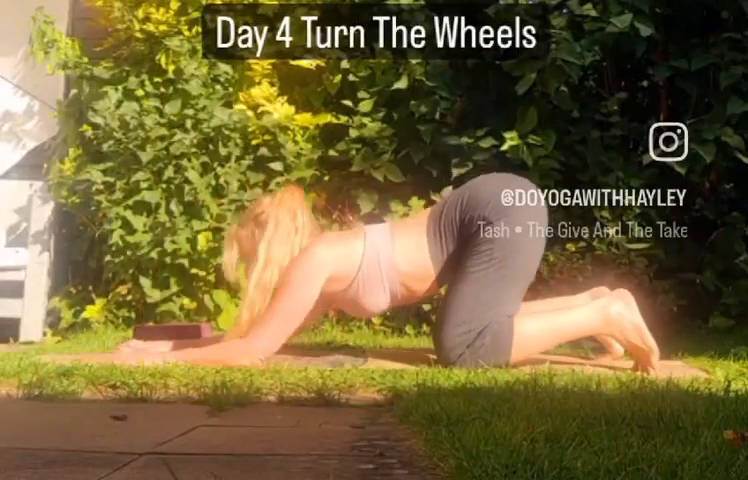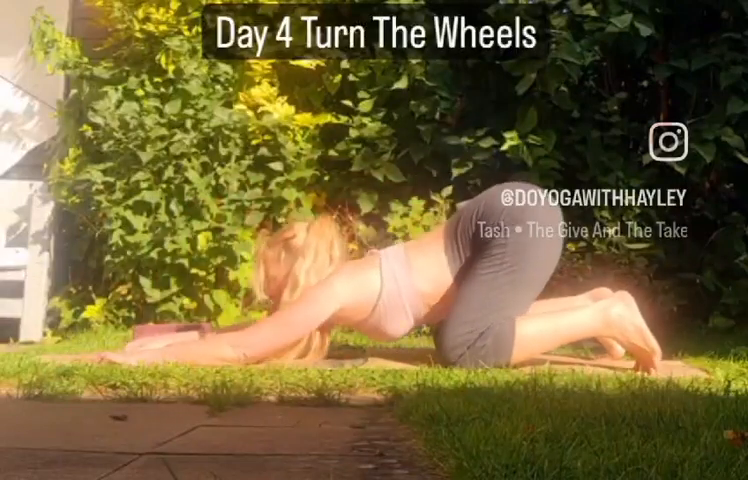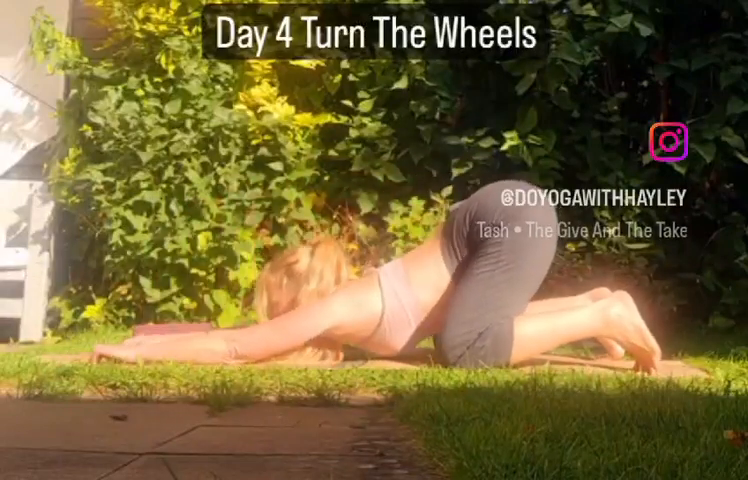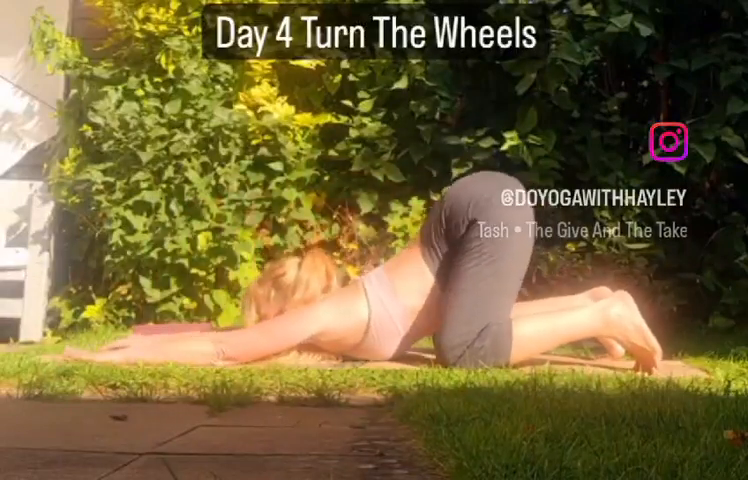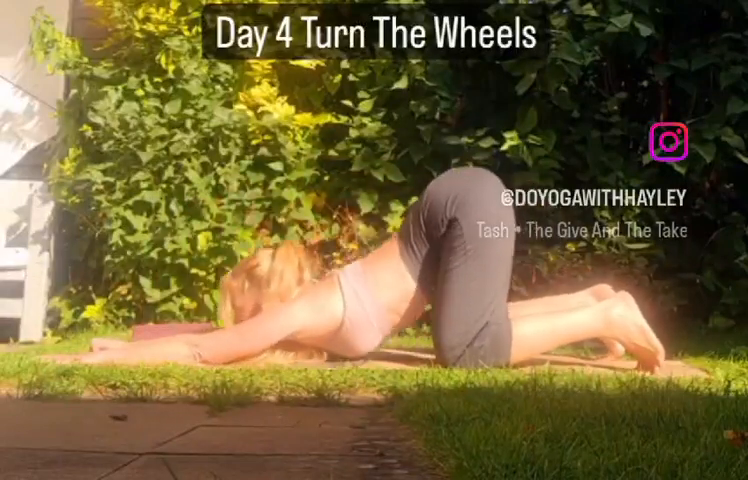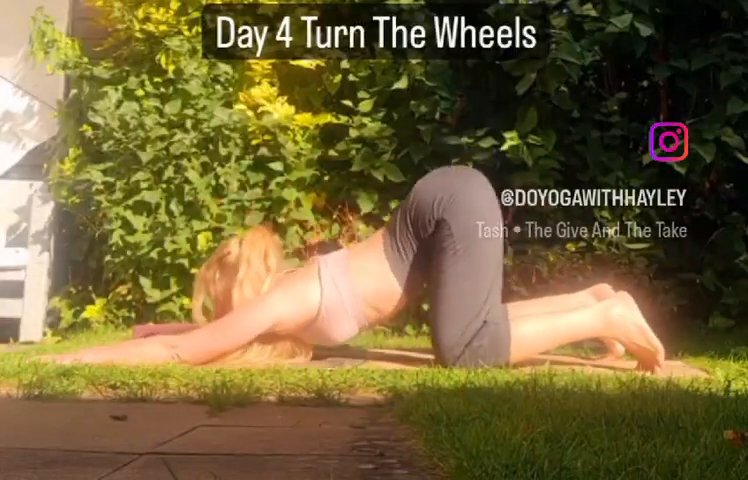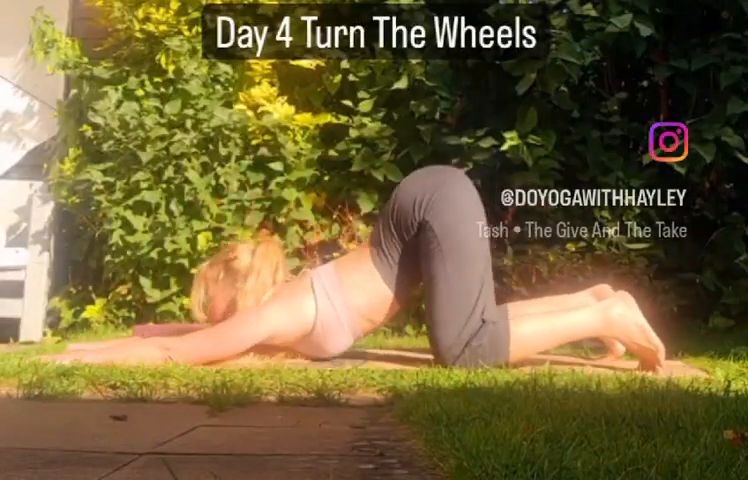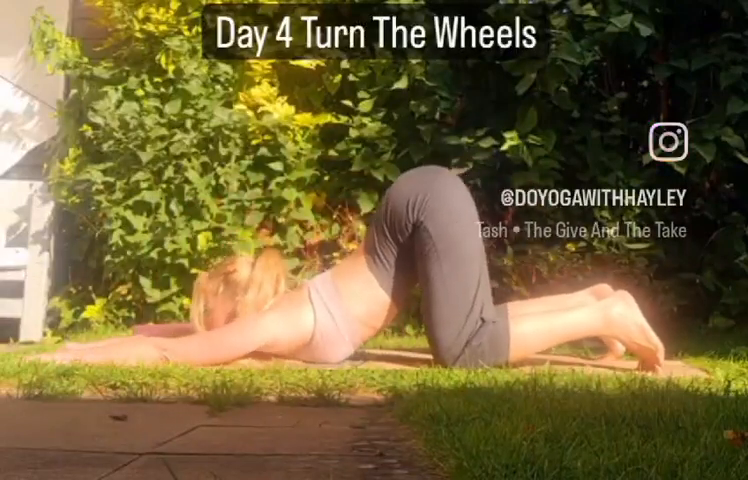
dt=0.4s
person 1, frame 1
left shoulder: (313, 260)
right shoulder: (319, 261)
left elbow: (252, 351)
right elbow: (260, 335)
left wrist: (166, 358)
right wrist: (172, 344)
left hip: (501, 210)
right hip: (494, 209)
left knee: (463, 348)
right knee: (476, 327)
left ankle: (604, 315)
right ankle: (590, 301)
person 1, frame 2
left shoulder: (331, 290)
right shoulder: (341, 287)
left elbow: (238, 350)
right elbow: (251, 334)
left wrist: (150, 358)
right wrist: (172, 340)
left hip: (518, 219)
right hip: (508, 219)
left knee: (465, 348)
right knee: (478, 327)
left ankle: (603, 317)
right ankle: (597, 301)
person 1, frame 3
left shoulder: (335, 309)
right shoulder: (345, 303)
left elbow: (234, 346)
right elbow: (242, 331)
left wrist: (141, 352)
right wrist: (159, 337)
left hip: (513, 217)
right hip: (504, 216)
left knee: (463, 348)
right knee: (482, 325)
left ankle: (603, 318)
right ankle: (594, 302)
person 1, frame 4
left shoulder: (321, 318)
right shoulder: (333, 315)
left elbow: (223, 349)
right elbow: (228, 334)
left wrist: (128, 357)
right wrist: (147, 339)
left hip: (487, 208)
right hip: (483, 209)
left knee: (464, 350)
right knee: (477, 325)
left ankle: (602, 317)
right ankle: (594, 300)
person 1, frame 5
left shoulder: (300, 311)
right shoulder: (311, 308)
left elbow: (202, 350)
right elbow: (211, 334)
left wrist: (120, 357)
right wrist: (135, 339)
left hip: (466, 203)
right hip: (462, 204)
left knee: (465, 351)
right knee: (475, 329)
left ankle: (604, 317)
right ankle: (593, 298)
person 1, frame 6
left shoulder: (279, 303)
right shoulder: (290, 298)
left elbow: (182, 351)
right elbow: (195, 335)
left wrist: (97, 356)
right wrist: (138, 336)
left hip: (451, 202)
right hip: (449, 203)
left knee: (463, 351)
right knee: (473, 329)
left ankle: (604, 318)
right ankle: (593, 298)
person 1, frame 7
left shoulder: (273, 316)
right shoulder: (278, 305)
left elbow: (173, 353)
right elbow: (196, 333)
left wrist: (94, 354)
right wrist: (143, 331)
left hip: (432, 201)
right hip: (432, 202)
left knee: (463, 350)
right knee: (474, 331)
left ankle: (604, 317)
right ankle: (594, 299)
person 1, frame 8
left shoulder: (270, 327)
right shoulder: (271, 311)
left elbow: (169, 353)
right elbow: (197, 334)
left wrist: (87, 353)
right wrist: (139, 332)
left hip: (425, 203)
right hip: (425, 202)
left knee: (464, 351)
right knee: (473, 331)
left ankle: (603, 316)
right ankle: (594, 298)
